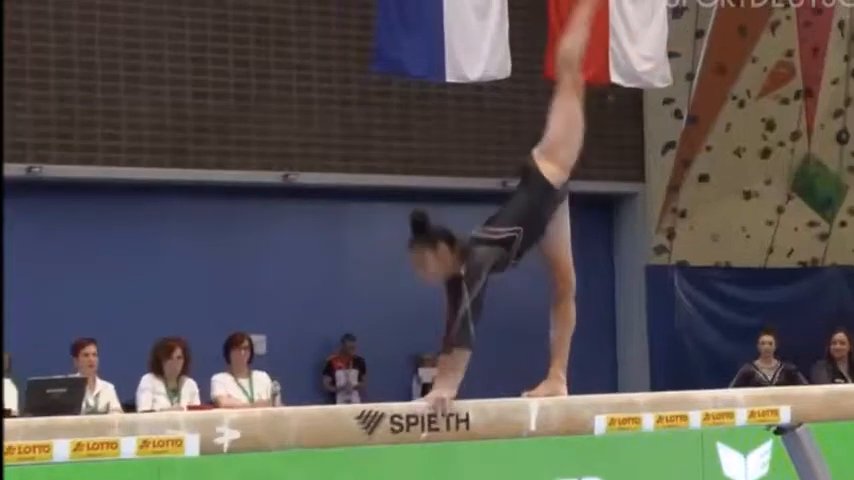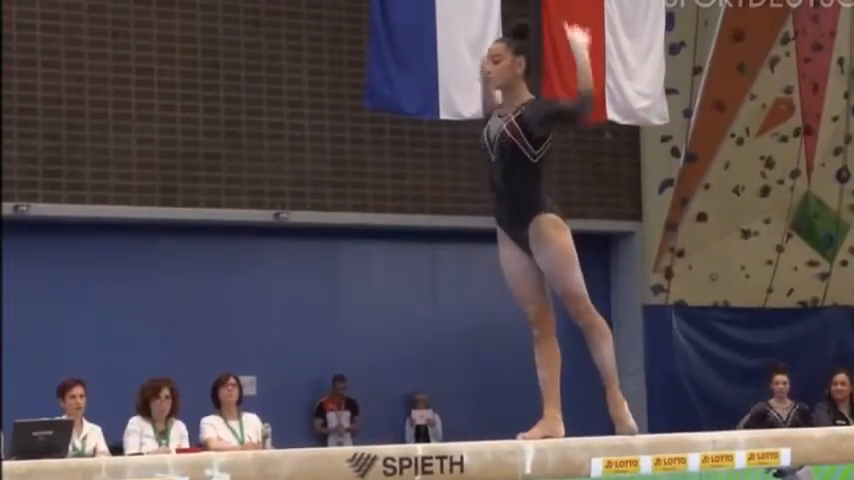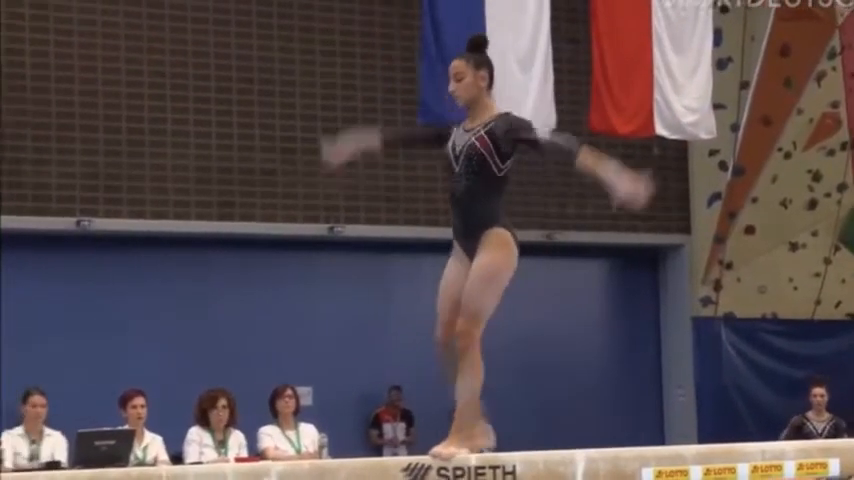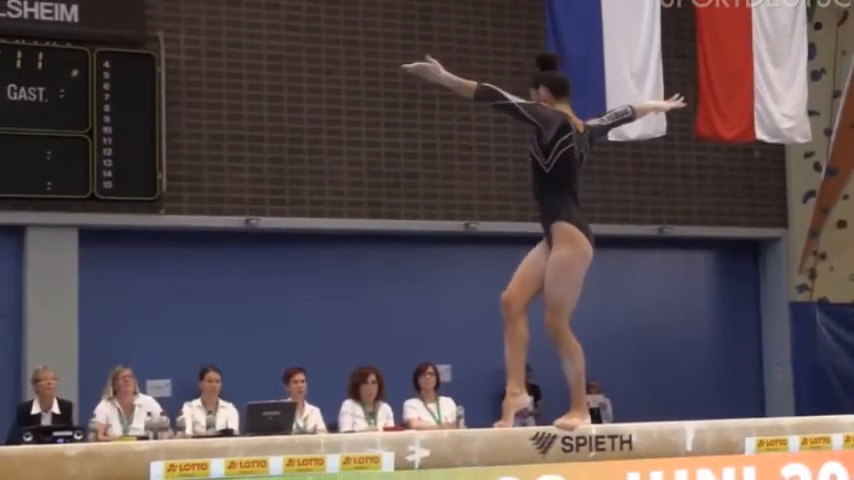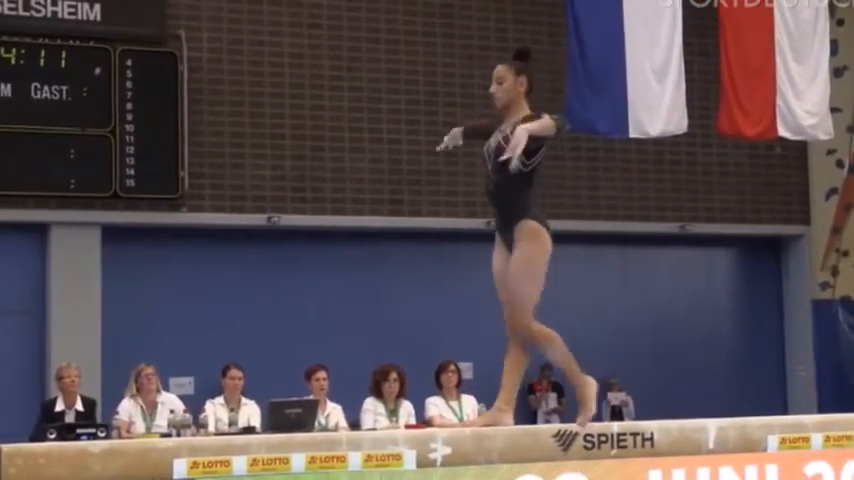
dt=1s
person 1, frame 1
left shoulder: (474, 260)
right shoulder: (460, 269)
left elbow: (466, 325)
right elbow: (457, 333)
left wrist: (446, 386)
right wrist: (447, 384)
left hip: (543, 175)
right hip: (541, 197)
right knee: (563, 288)
person 1, frame 2
left shoulder: (538, 111)
right shoulder: (498, 116)
left elbow: (582, 109)
left wrist: (580, 54)
right wrist: (487, 91)
left hip: (541, 223)
right hip: (509, 230)
left knee: (583, 310)
right knee: (539, 323)
left ankle: (616, 400)
right ankle: (552, 417)
person 1, frame 3
left shoulder: (507, 126)
right shoulder: (458, 131)
left elbow: (559, 146)
right elbow: (410, 137)
left wrist: (612, 173)
right wrist: (361, 139)
left hip: (495, 241)
right hip: (464, 246)
left knee: (465, 335)
right knee: (448, 337)
left ankle: (461, 436)
right ankle: (475, 427)
person 1, frame 4
left shoulder: (551, 121)
right shoulder: (581, 129)
left elbow: (505, 100)
right elbow: (622, 113)
left wrist: (444, 77)
right wrist: (660, 106)
left hip: (569, 234)
right hip: (554, 236)
left knee: (556, 322)
right knee: (512, 302)
left ankle: (579, 409)
right ankle: (516, 390)
person 1, frame 5
left shoulder: (528, 125)
right shoulder: (501, 127)
left elbow: (555, 123)
right elbow: (483, 129)
left wrist: (524, 130)
right wrist: (458, 133)
left hip: (529, 233)
right hip: (506, 234)
left knee: (523, 323)
right knee: (515, 326)
left ankle: (581, 383)
right ankle: (502, 409)
